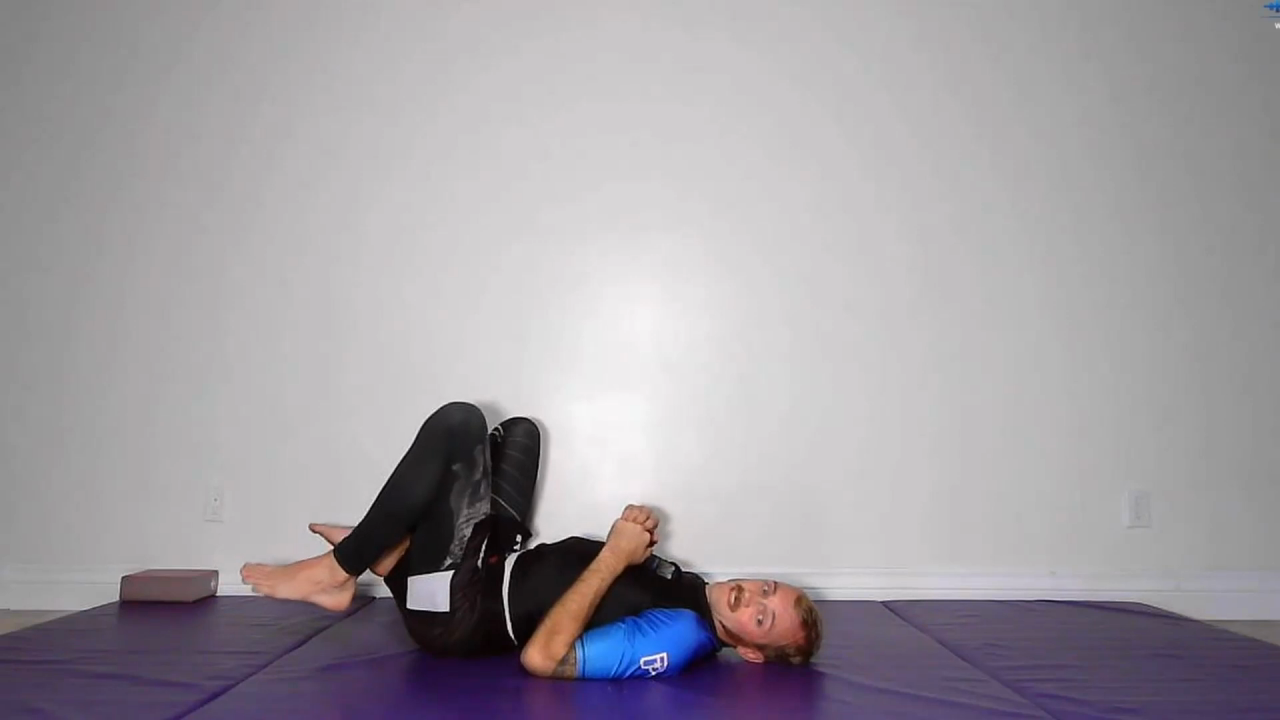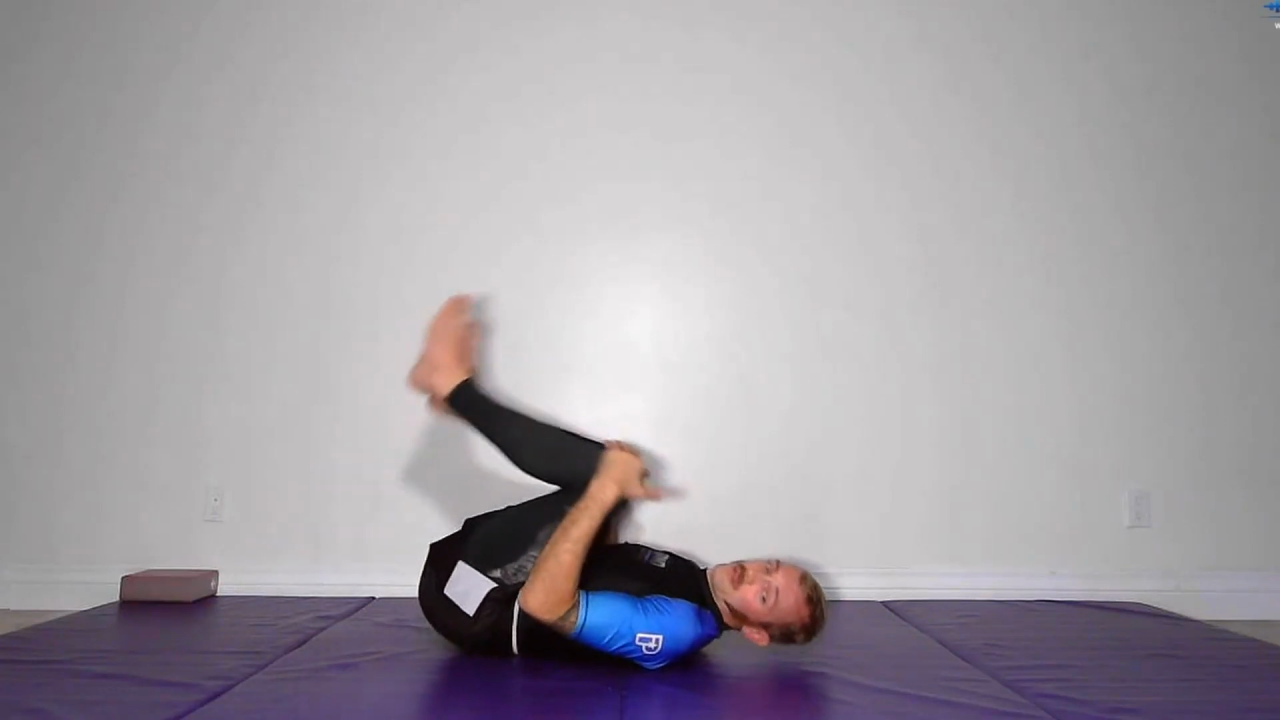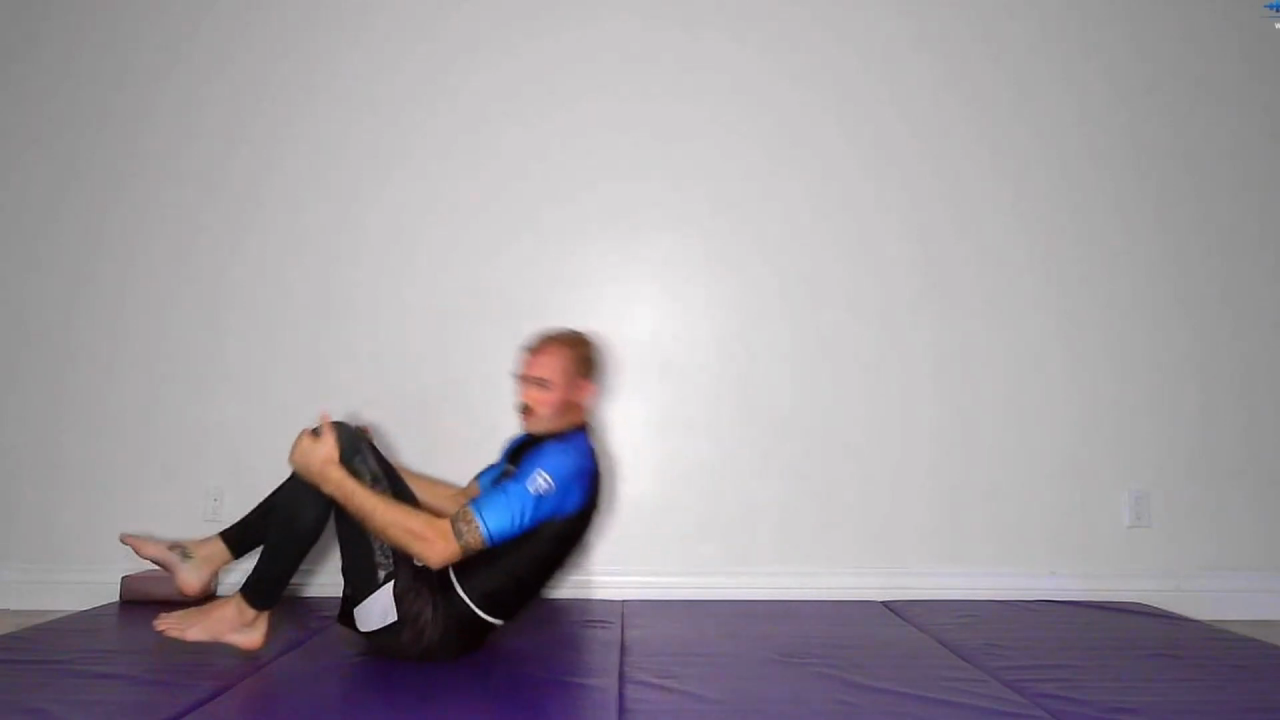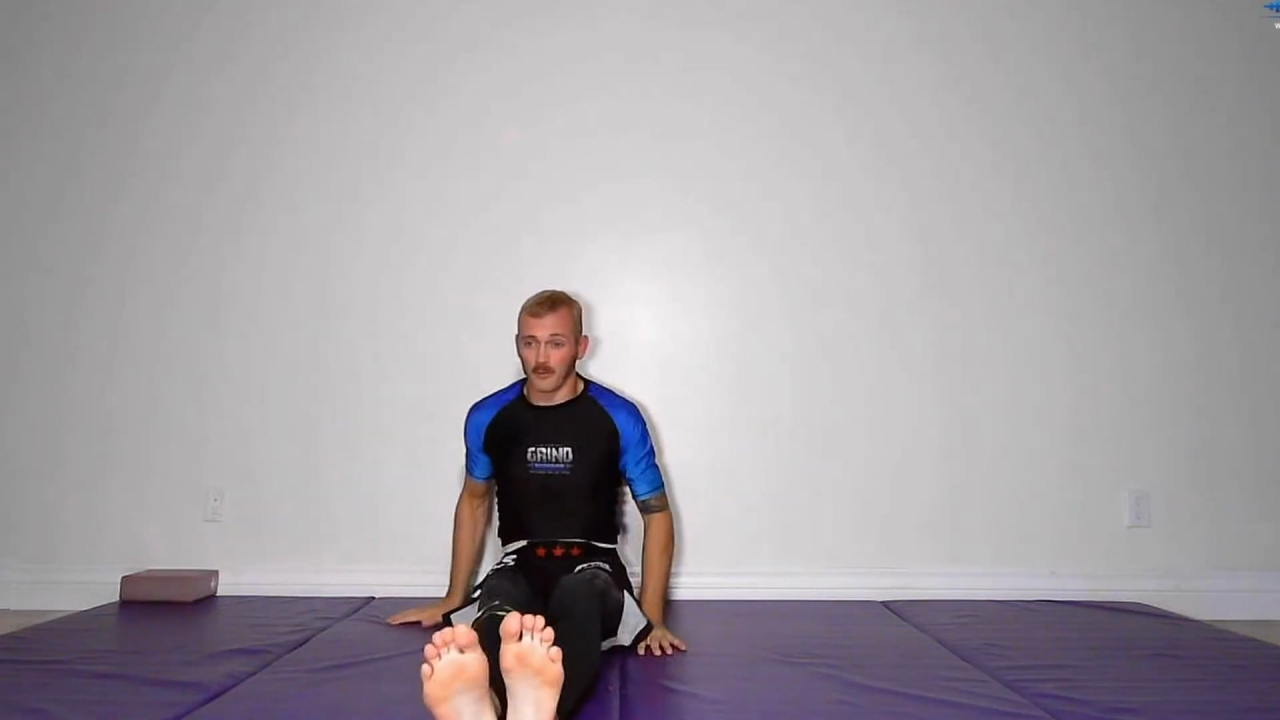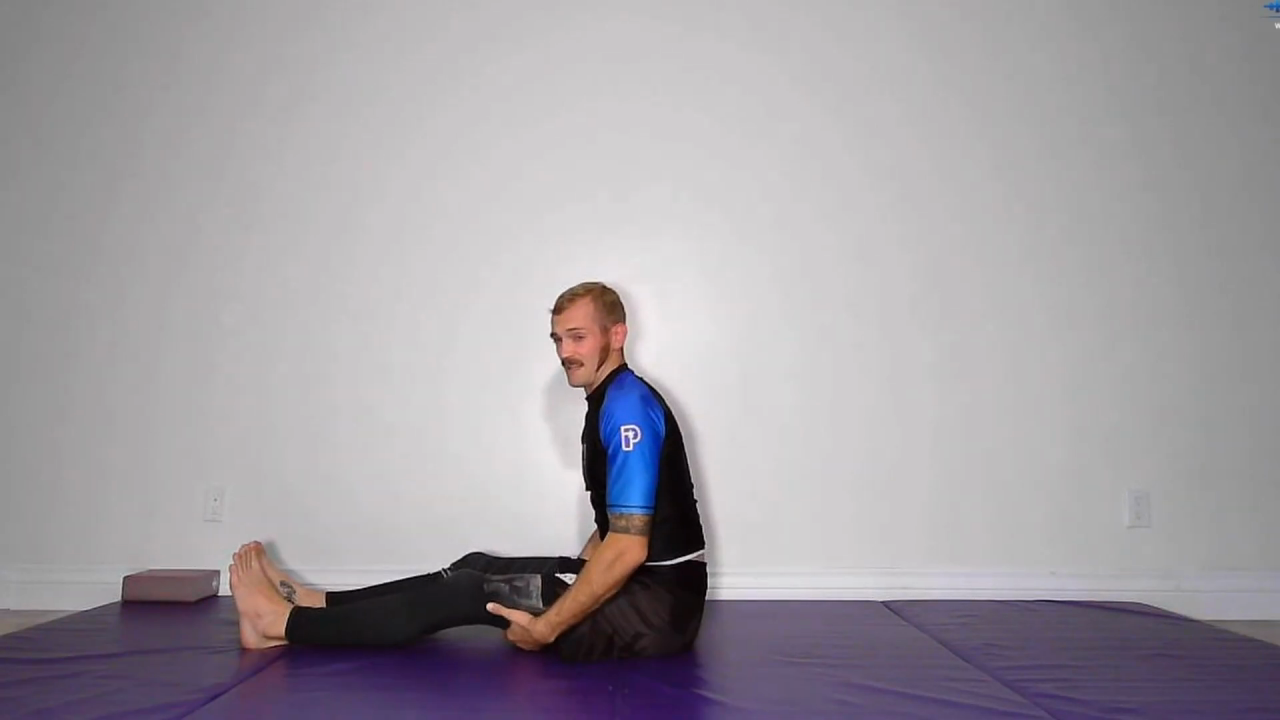
dt=1s
person 1, frame 1
left shoulder: (676, 643)
right shoulder: (693, 591)
left elbow: (541, 658)
left wrist: (616, 555)
right wrist: (632, 541)
left hip: (457, 611)
right hip: (500, 566)
left knee: (458, 425)
right knee: (519, 430)
left ankle: (339, 569)
right ankle: (393, 550)
person 1, frame 2
left shoulder: (676, 629)
right shoulder: (690, 580)
left elbow: (544, 603)
right elbow: (603, 557)
left wrist: (604, 492)
right wrist: (610, 492)
left hip: (471, 607)
left knee: (597, 480)
left ankle: (452, 386)
right ankle: (458, 392)
person 1, frame 3
left shoulder: (562, 462)
right shoulder: (535, 444)
left elbow: (437, 547)
right elbow: (465, 501)
left wrist: (331, 476)
right wrist: (359, 464)
left hip: (428, 622)
right hip: (436, 596)
left knee: (332, 459)
right knee: (338, 447)
left ankle: (248, 614)
right ankle: (211, 554)
person 1, frame 4
left shoulder: (619, 417)
right shoulder: (488, 417)
left elbow: (656, 514)
right elbow: (474, 502)
left wrist: (652, 617)
right wrist: (454, 599)
left hip: (592, 567)
right hip: (519, 566)
left knee: (577, 596)
right knee: (499, 612)
person 1, frame 5
left shoulder: (627, 405)
right shoulder: (611, 402)
left elbow: (628, 548)
left wrist: (546, 626)
right wrist: (562, 584)
left hip: (656, 605)
right hip: (642, 590)
left knee: (469, 592)
right knee: (478, 568)
left ankle: (284, 623)
right ankle: (314, 606)
